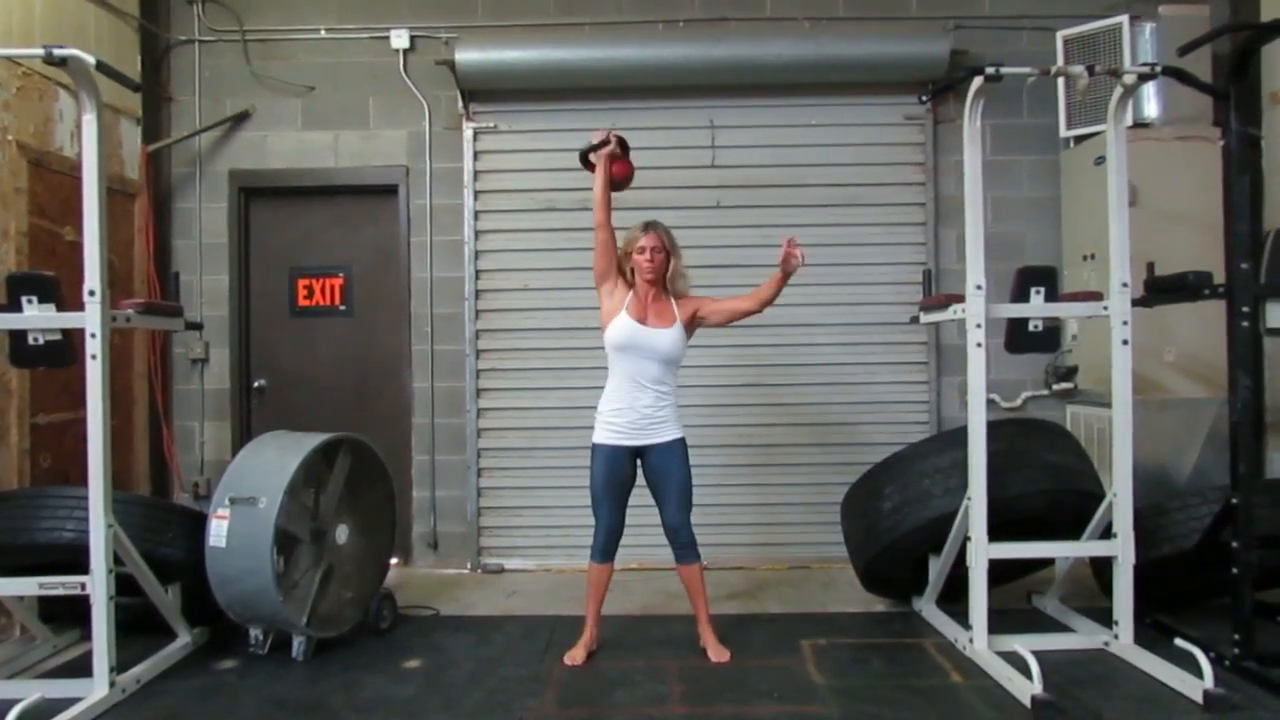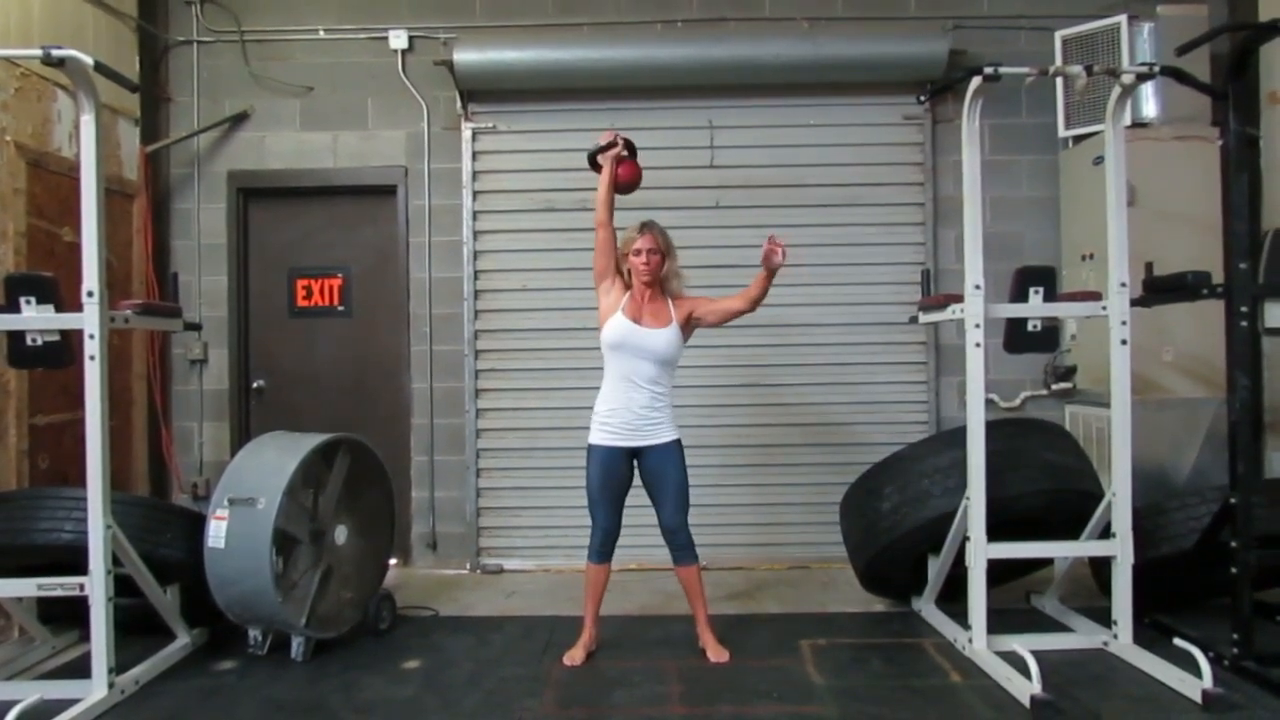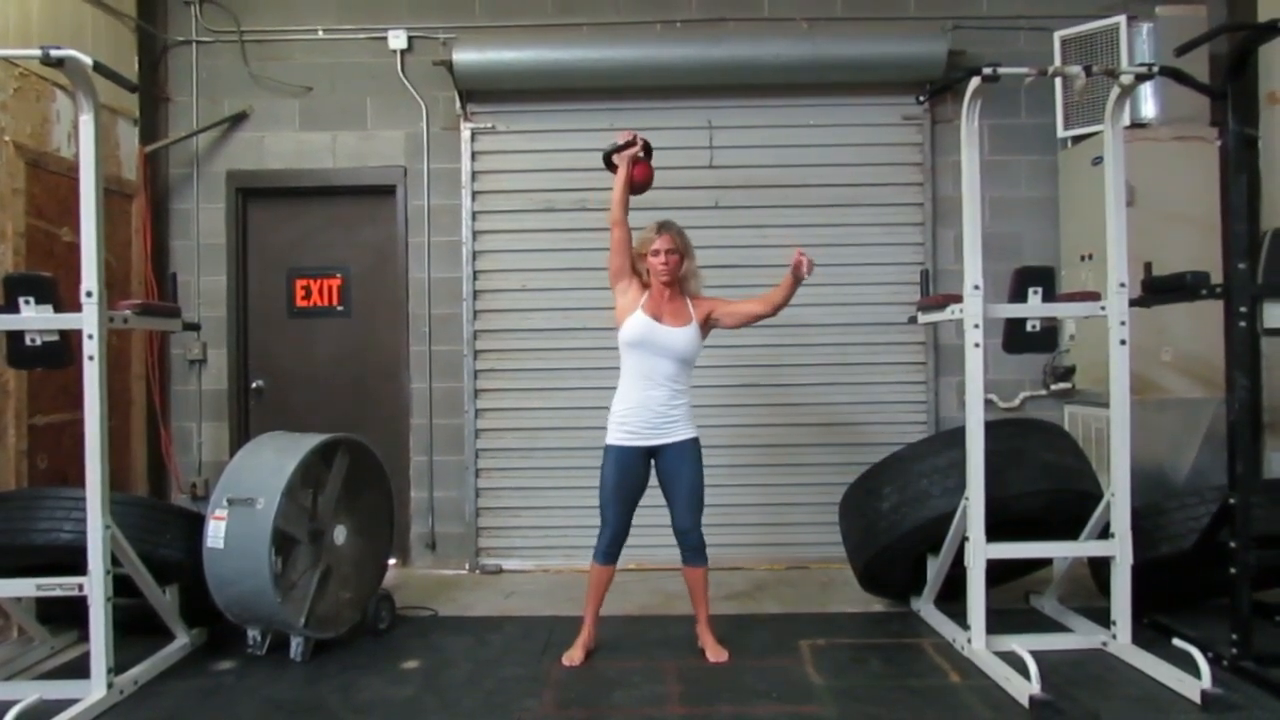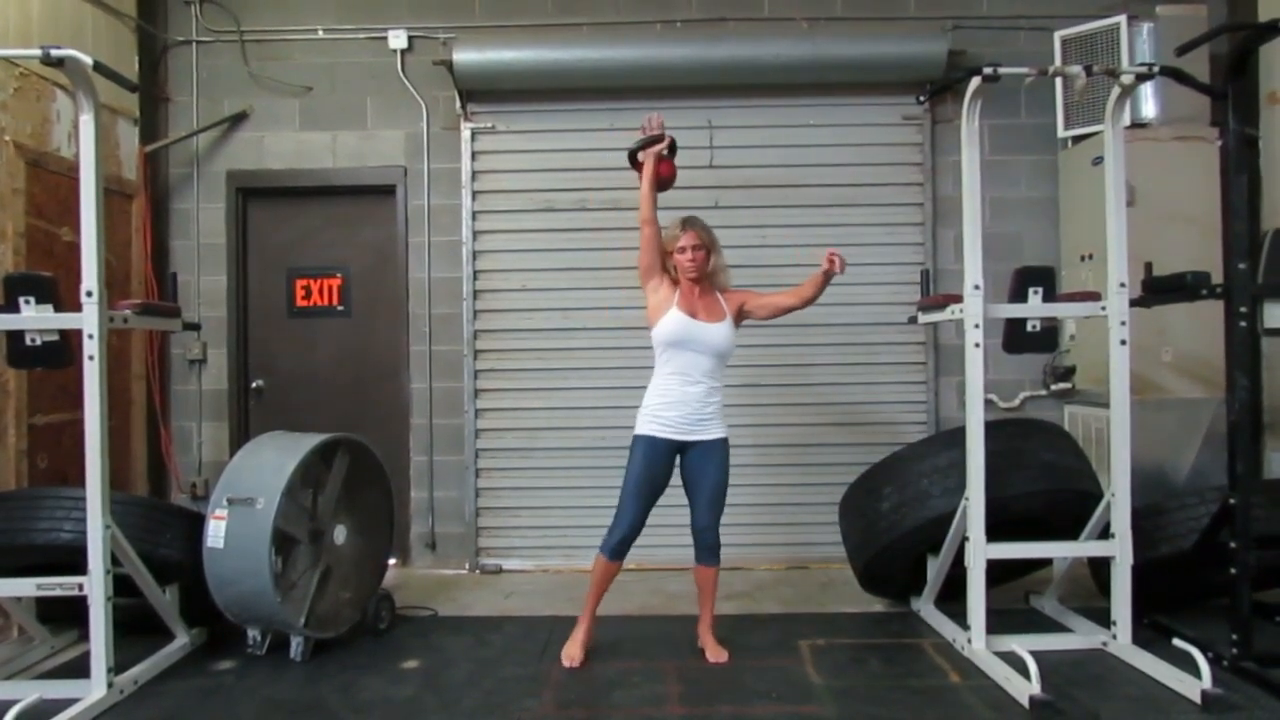
dt=0.3s
person 1, frame 1
left shoulder: (687, 309)
right shoulder: (613, 295)
left elbow: (753, 304)
right elbow: (601, 228)
left wrist: (783, 274)
right wrist: (602, 167)
left hip: (664, 438)
right hip: (613, 436)
left knee: (680, 531)
right knee: (606, 535)
left ankle: (706, 630)
right ankle: (589, 634)
person 1, frame 2
left shoulder: (683, 310)
right shoulder: (612, 295)
left elbow: (743, 304)
right elbow: (602, 225)
left wrist: (768, 271)
right wrist: (608, 165)
left hip: (660, 438)
right hip: (609, 437)
left knee: (678, 533)
right knee: (604, 536)
left ankle: (705, 631)
right ankle: (587, 634)
person 1, frame 3
left shoulder: (702, 310)
right shoulder: (629, 294)
left elbow: (763, 308)
right elbow: (618, 225)
left wrist: (793, 279)
right wrist: (624, 166)
left hip: (679, 437)
right hip: (627, 436)
left knee: (689, 533)
right knee: (612, 536)
left ankle: (704, 631)
right ankle: (587, 633)
person 1, frame 4
left shoulder: (732, 304)
right shoulder: (660, 291)
left elbow: (796, 300)
right elbow: (646, 223)
left wrist: (825, 275)
right wrist: (650, 162)
left hip: (708, 437)
right hip: (657, 431)
left knee: (707, 534)
right knee: (625, 529)
left ankle: (706, 631)
right ankle: (583, 627)
